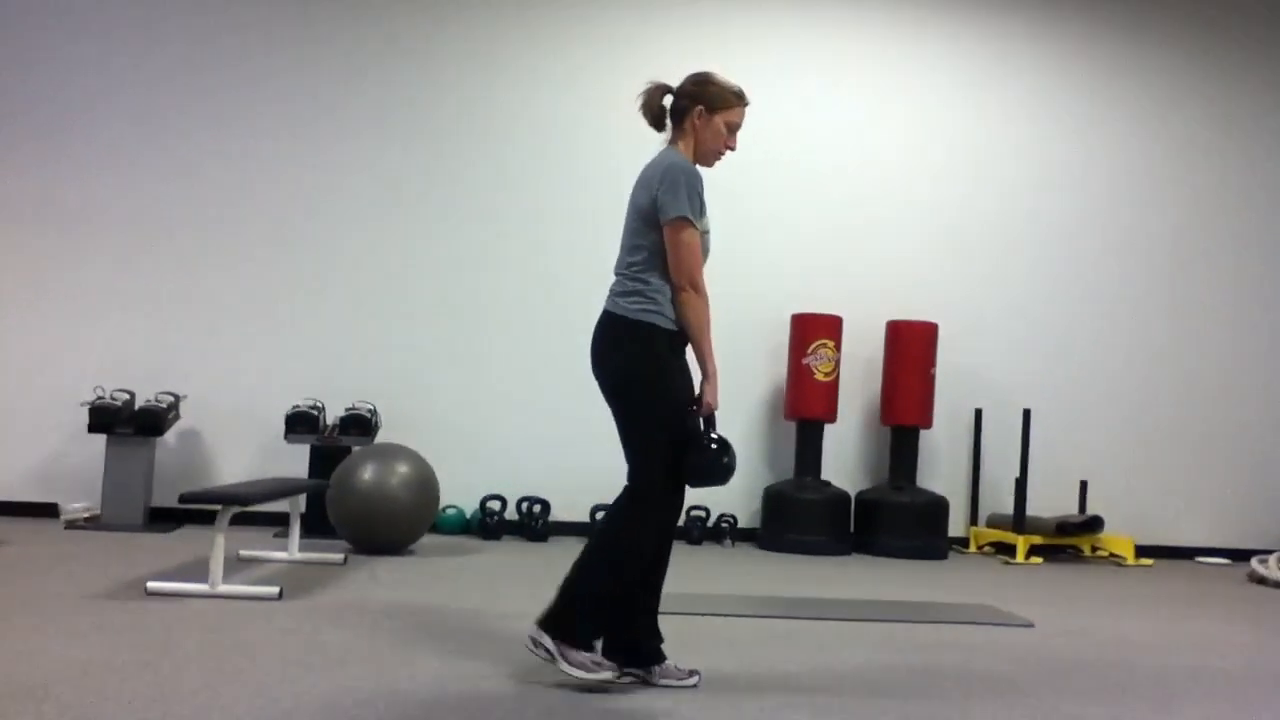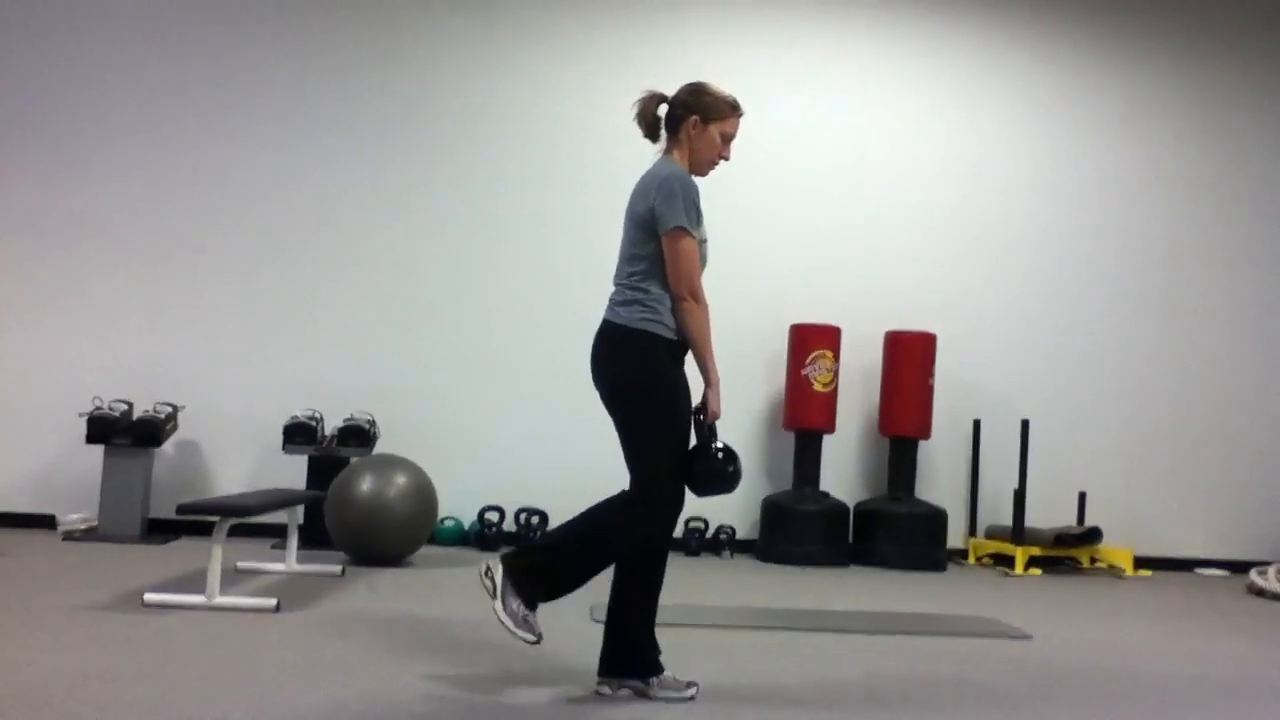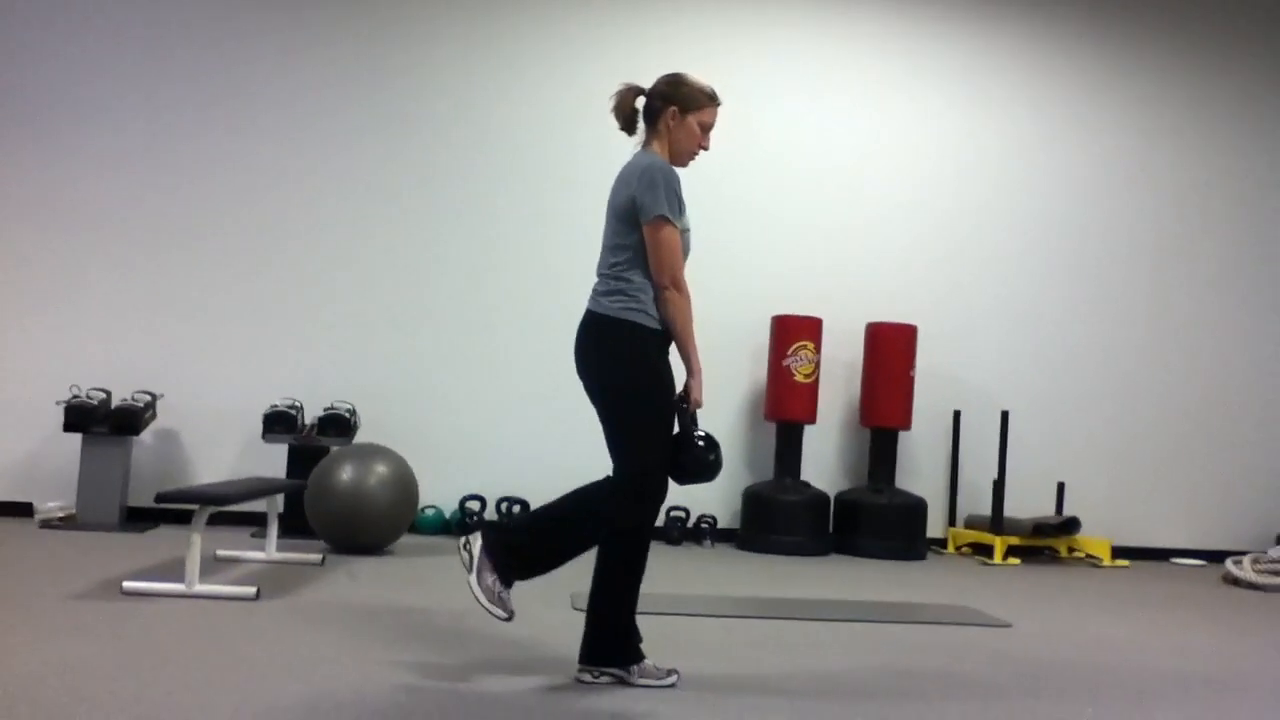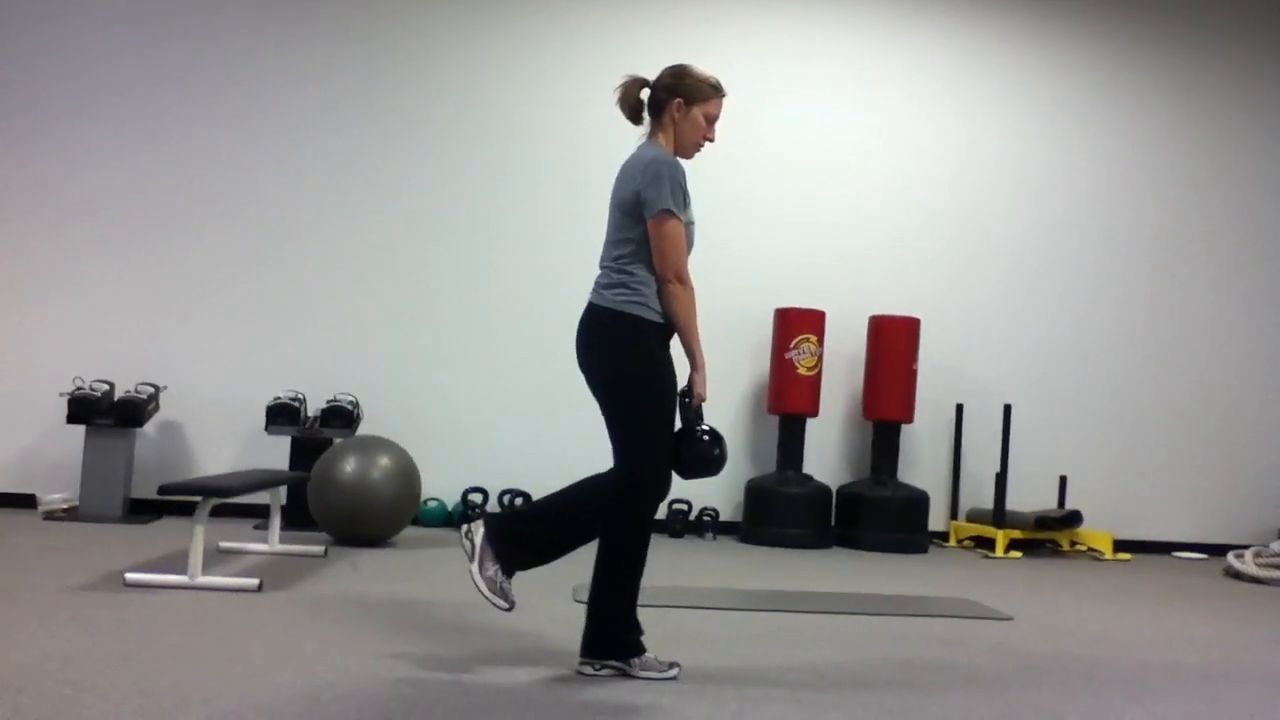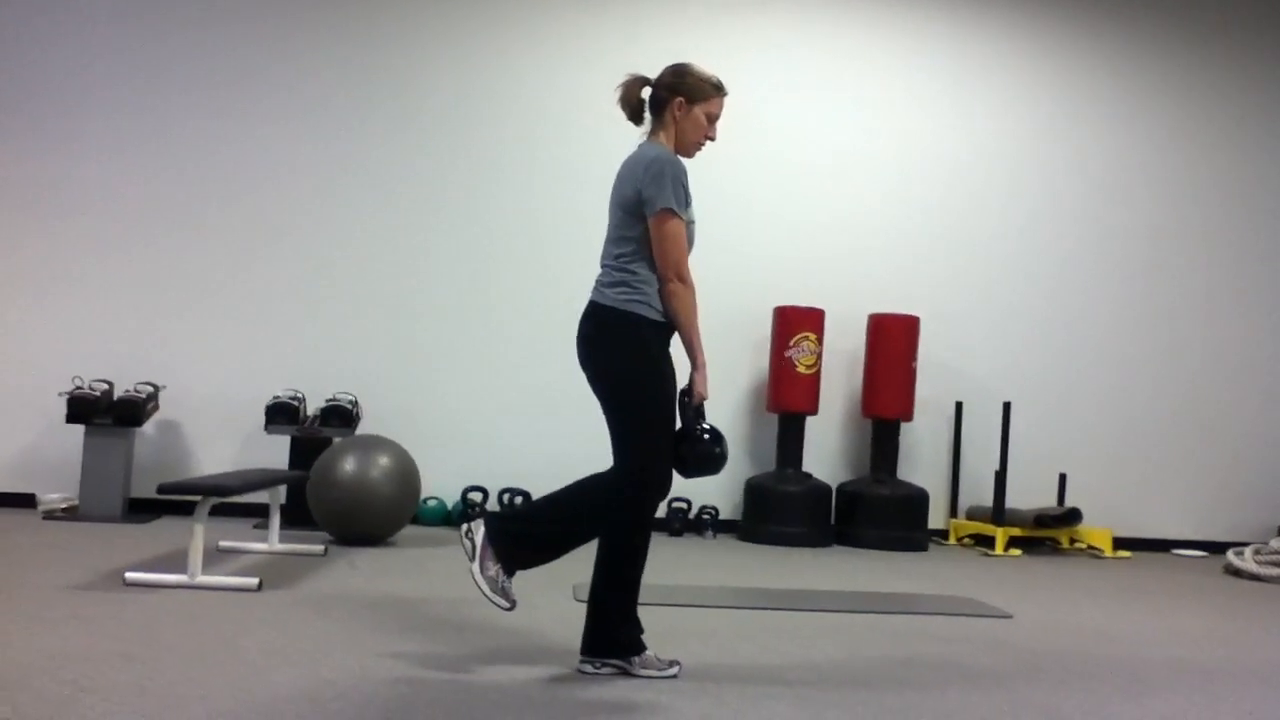
dt=0.3s
person 1, frame 1
left shoulder: (663, 170)
right shoulder: (680, 175)
right elbow: (687, 288)
left wrist: (688, 370)
right wrist: (708, 374)
left hip: (636, 344)
right hip: (642, 348)
left knee: (658, 492)
right knee: (654, 491)
left ankle: (634, 651)
right ankle: (566, 628)
person 1, frame 2
left shoulder: (660, 181)
right shoulder: (676, 183)
right elbow: (687, 295)
left wrist: (696, 377)
right wrist: (711, 381)
left hip: (634, 353)
right hip: (641, 356)
left knee: (656, 500)
right knee: (654, 497)
left ankle: (629, 667)
right ankle: (520, 574)
person 1, frame 3
left shoulder: (640, 171)
right shoulder: (657, 174)
right elbow: (669, 285)
left wrist: (678, 366)
right wrist: (693, 370)
left hip: (617, 342)
right hip: (627, 346)
left knee: (638, 488)
right knee: (640, 486)
left ankle: (611, 654)
right ankle: (499, 549)
person 1, frame 4
left shoulder: (644, 164)
right shoulder: (662, 167)
right elbow: (673, 279)
left wrist: (682, 361)
right wrist: (698, 365)
left hip: (618, 334)
right hip: (628, 338)
left knee: (640, 480)
right knee: (642, 479)
left ankle: (612, 647)
right ankle: (500, 538)
person 1, frame 5
left shoulder: (644, 162)
right shoulder: (664, 166)
right elbow: (674, 278)
left wrist: (685, 360)
right wrist: (698, 364)
left hip: (620, 332)
right hip: (629, 337)
left knee: (640, 480)
right knee: (643, 478)
left ankle: (612, 645)
right ankle: (501, 537)
